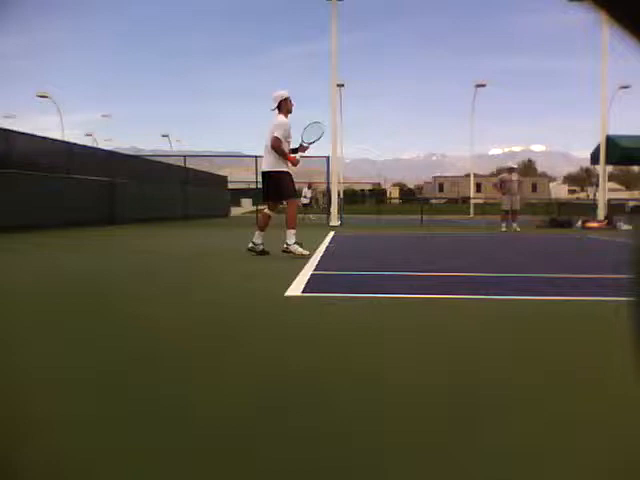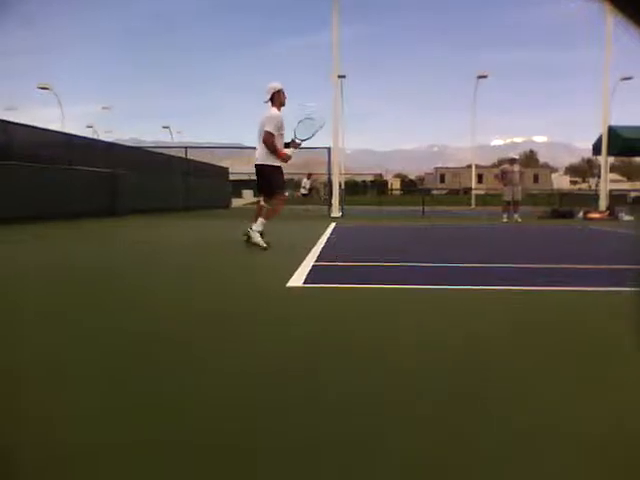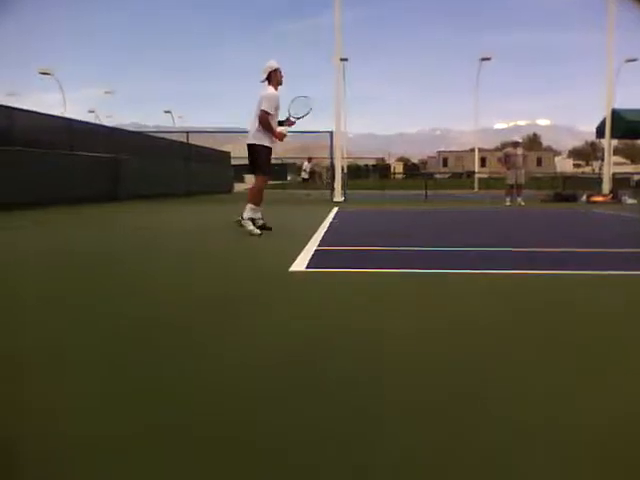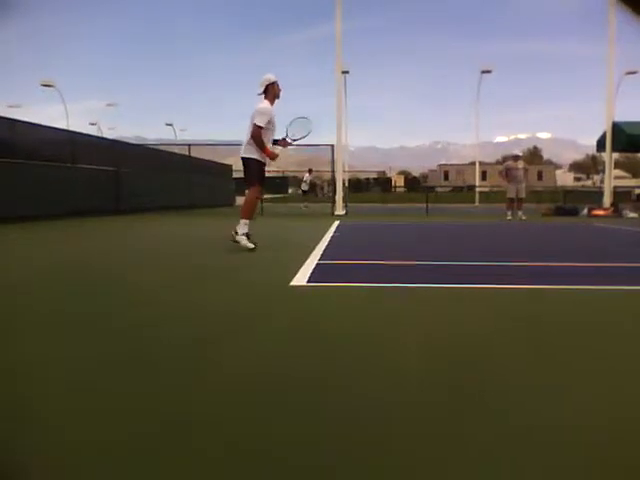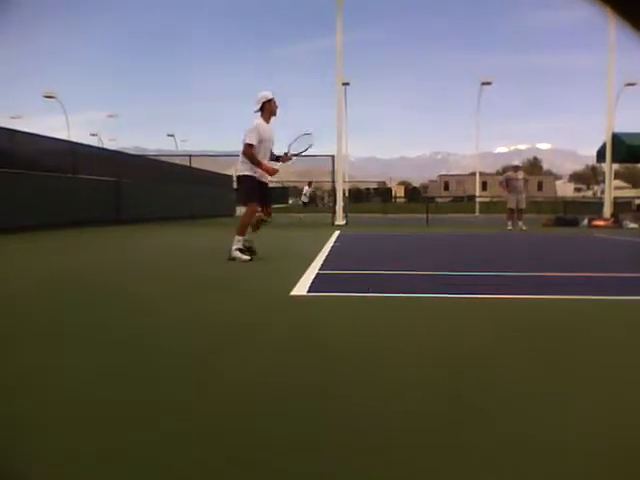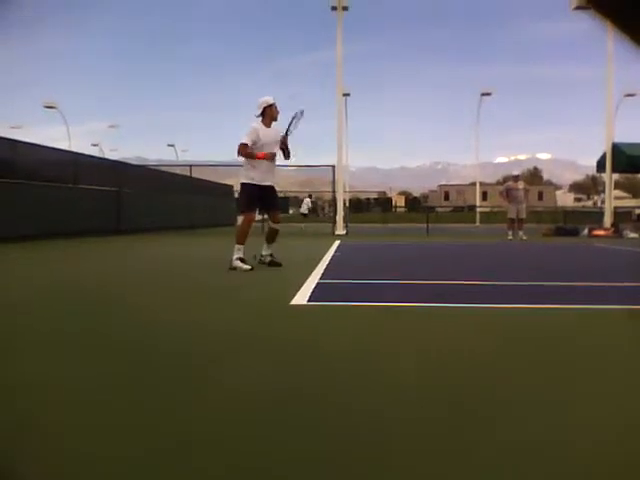
dt=0.2s
person 1, frame 1
left shoulder: (279, 122)
right shoulder: (283, 122)
right elbow: (275, 144)
left wrist: (297, 150)
right wrist: (290, 158)
left hip: (269, 169)
right hip: (278, 169)
left knee: (271, 206)
right knee: (292, 203)
left ankle: (256, 243)
right ankle: (291, 243)
person 1, frame 2
left shoulder: (270, 115)
right shoulder: (275, 115)
right elbow: (267, 140)
left wrist: (288, 144)
right wrist: (281, 154)
left hip: (262, 162)
right hip: (270, 163)
left knee: (266, 199)
right knee: (280, 198)
left ankle: (255, 230)
right ankle: (256, 229)
person 1, frame 3
left shoulder: (269, 94)
right shoulder: (272, 94)
right elbow: (262, 119)
left wrist: (282, 123)
right wrist: (277, 133)
left hip: (259, 142)
right hip: (260, 142)
left knee: (262, 180)
right knee: (261, 179)
left ankle: (257, 218)
right ankle: (247, 216)
person 1, frame 4
left shoulder: (268, 109)
right shoulder: (264, 108)
right elbow: (254, 134)
left wrist: (279, 142)
right wrist: (268, 151)
left hip: (258, 158)
right hip: (252, 156)
left knee: (256, 195)
right knee: (254, 192)
left ankle: (241, 230)
right ankle: (241, 232)
person 1, frame 5
left shoulder: (269, 128)
right shoulder: (257, 125)
right elbow: (246, 151)
left wrist: (279, 158)
right wrist: (265, 167)
left hip: (260, 176)
right hip: (247, 174)
left knee: (267, 212)
right knee: (252, 209)
left ankle: (244, 240)
right ankle: (235, 248)
person 1, frame 6
left shoulder: (277, 134)
right shoulder: (255, 129)
left elbow: (286, 155)
right elbow: (240, 151)
left wrist: (285, 146)
right wrist: (261, 155)
left hip: (268, 183)
right hip: (250, 182)
left knee: (276, 218)
right knee: (248, 218)
left ankle: (266, 255)
right ankle: (237, 258)
